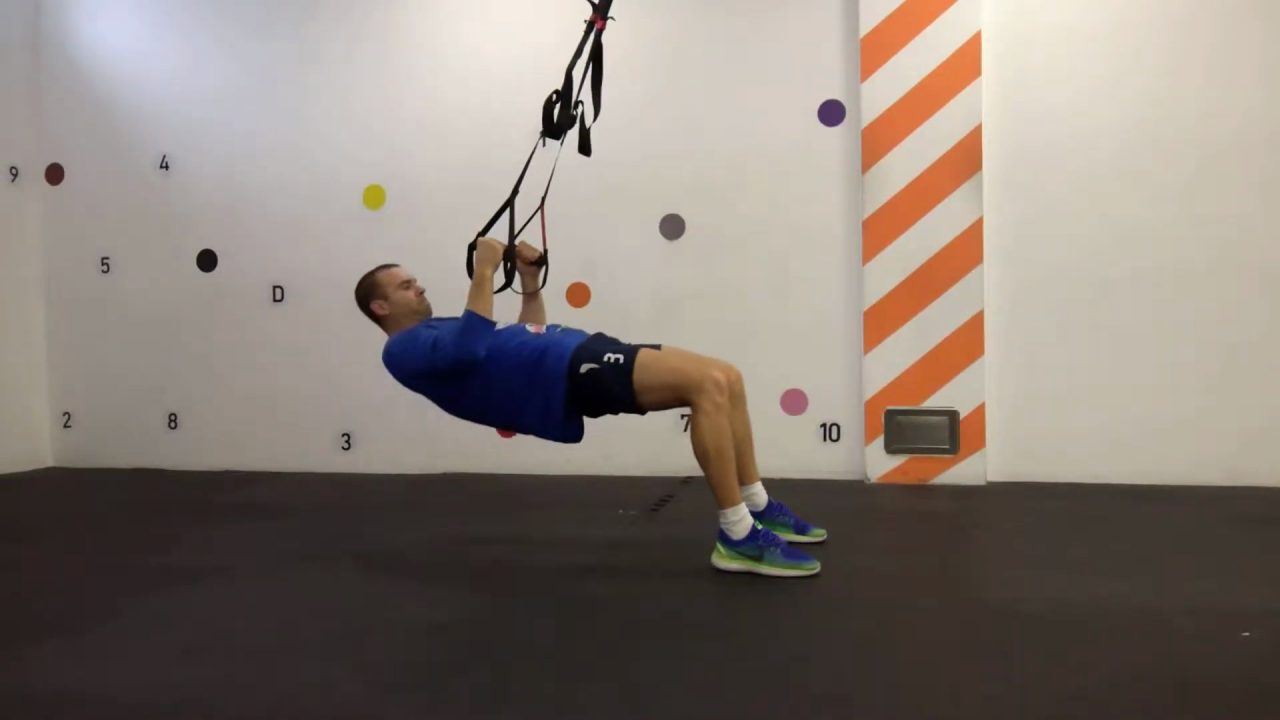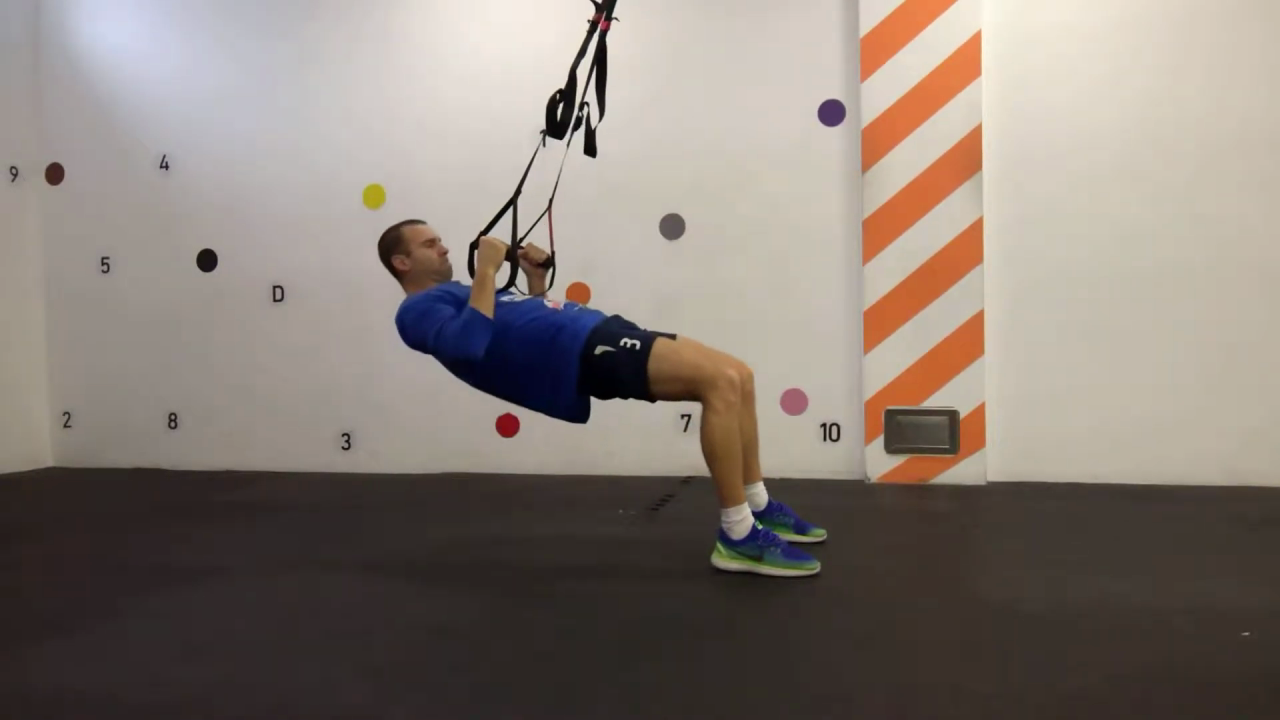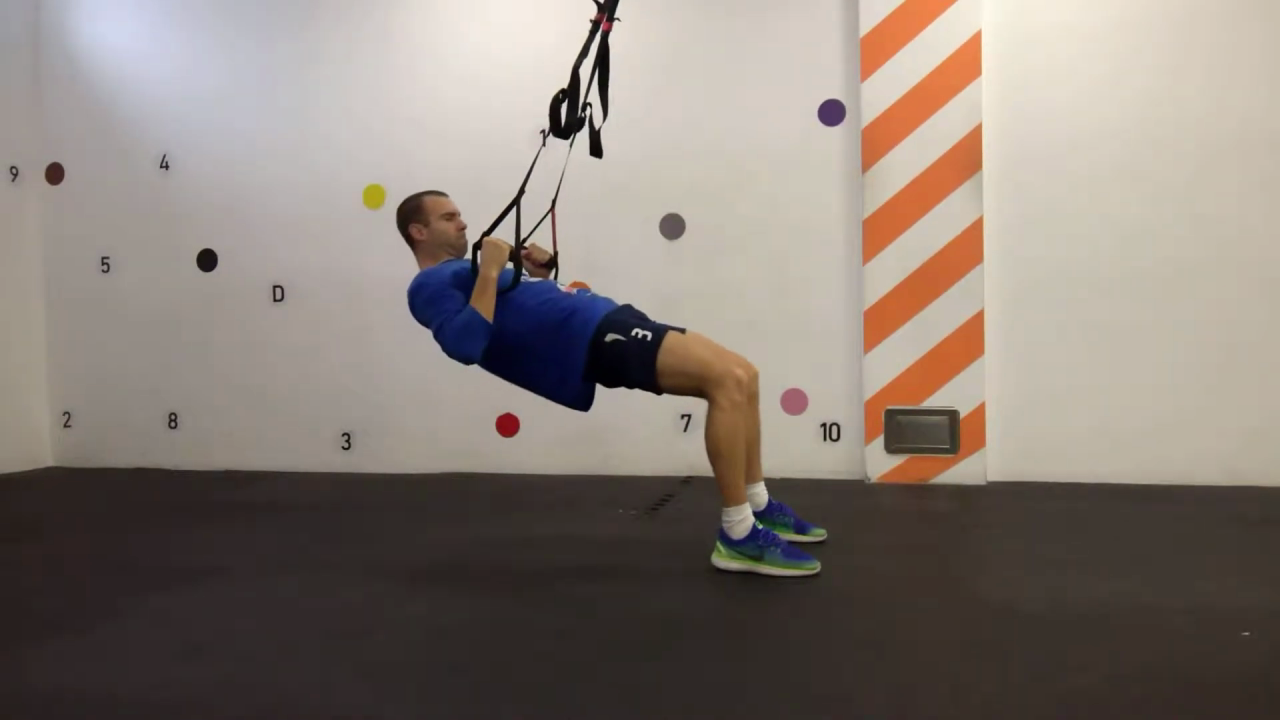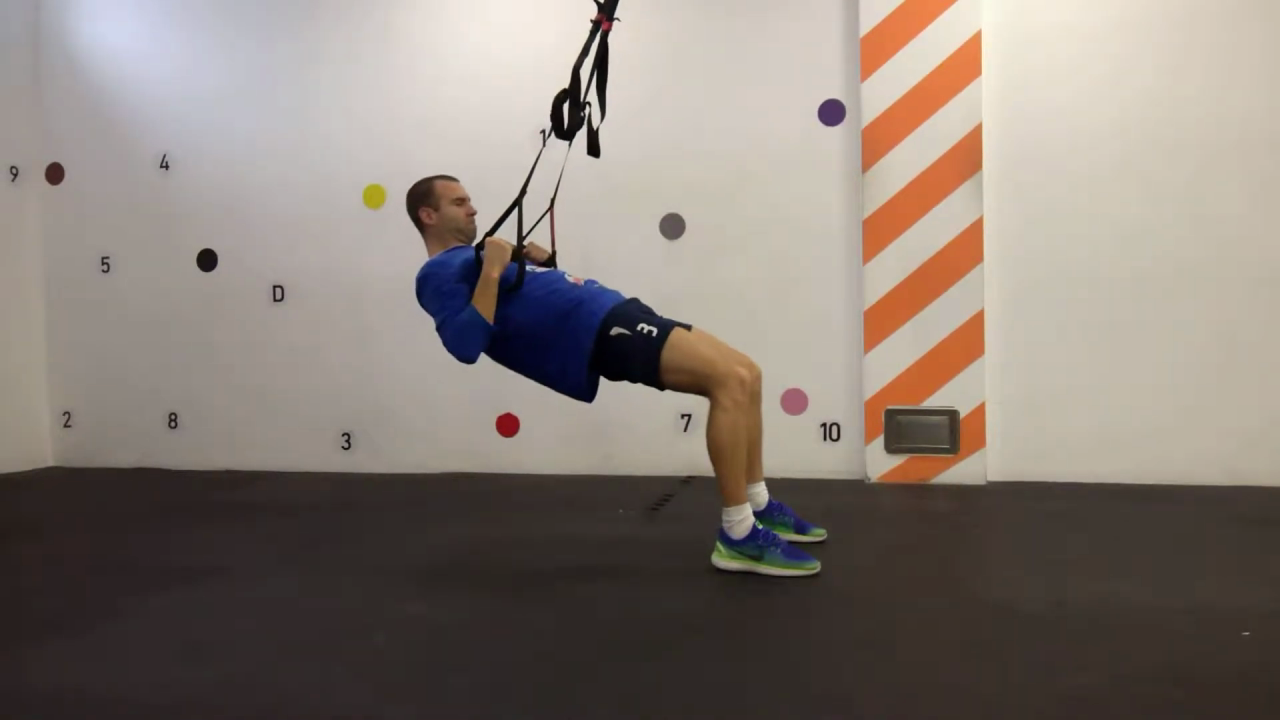
dt=0.3s
person 1, frame 1
left shoulder: (434, 337)
right shoulder: (405, 352)
right elbow: (470, 348)
left wrist: (530, 281)
right wrist: (483, 272)
left hip: (577, 355)
right hip: (564, 373)
left knee: (726, 378)
right knee: (710, 384)
left ankle: (758, 508)
right ankle: (738, 536)
person 1, frame 2
left shoulder: (448, 294)
right shoulder: (418, 311)
right elbow: (467, 346)
left wrist: (536, 281)
right wrist: (485, 272)
left hip: (594, 334)
right hip: (579, 351)
left knee: (736, 377)
right knee: (722, 382)
left ankle: (758, 508)
right ankle: (738, 536)
person 1, frame 3
left shoulder: (457, 275)
right shoulder: (430, 287)
right elbow: (466, 345)
left wrist: (539, 276)
right wrist: (489, 271)
left hip: (603, 321)
right hip: (588, 339)
left knee: (741, 376)
right knee: (729, 381)
left ankle: (758, 506)
right ankle: (739, 536)
person 1, frame 4
left shoulder: (465, 261)
right shoulder: (439, 273)
right elbow: (466, 345)
left wrist: (538, 269)
right wrist: (491, 272)
left hip: (610, 314)
right hip: (593, 331)
left knee: (744, 377)
right knee: (731, 381)
left ankle: (758, 507)
right ankle: (739, 537)
